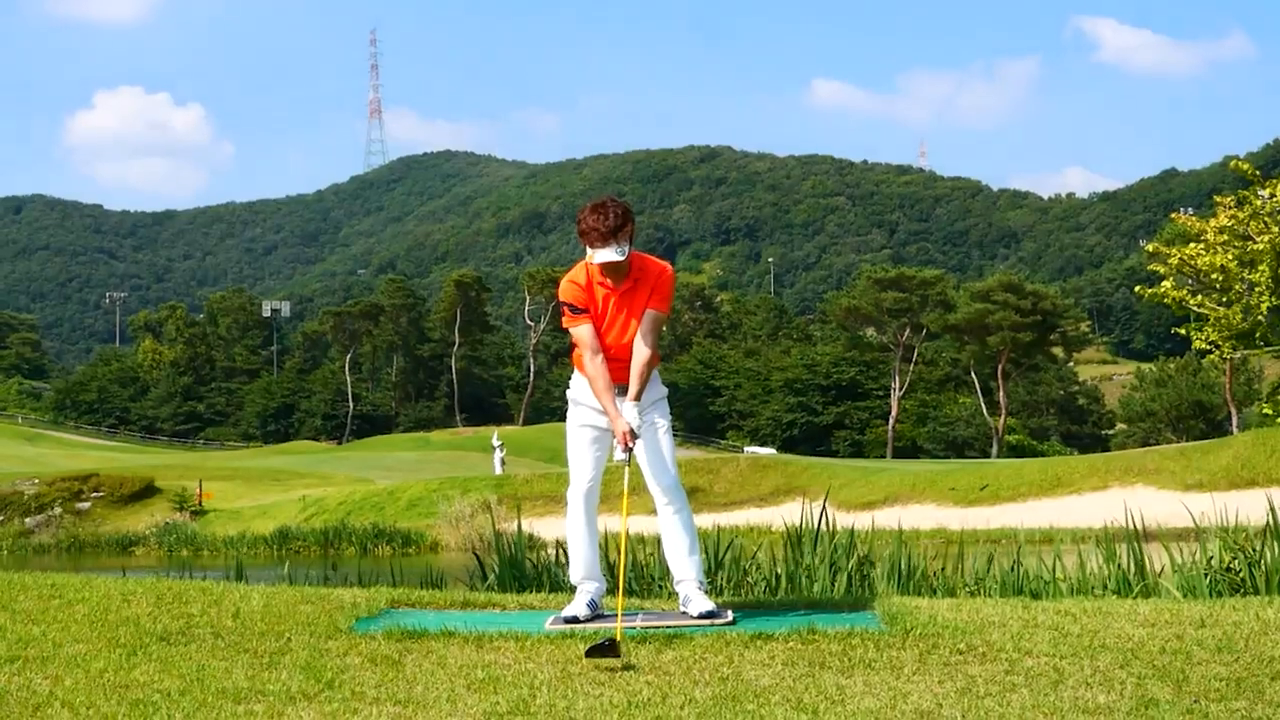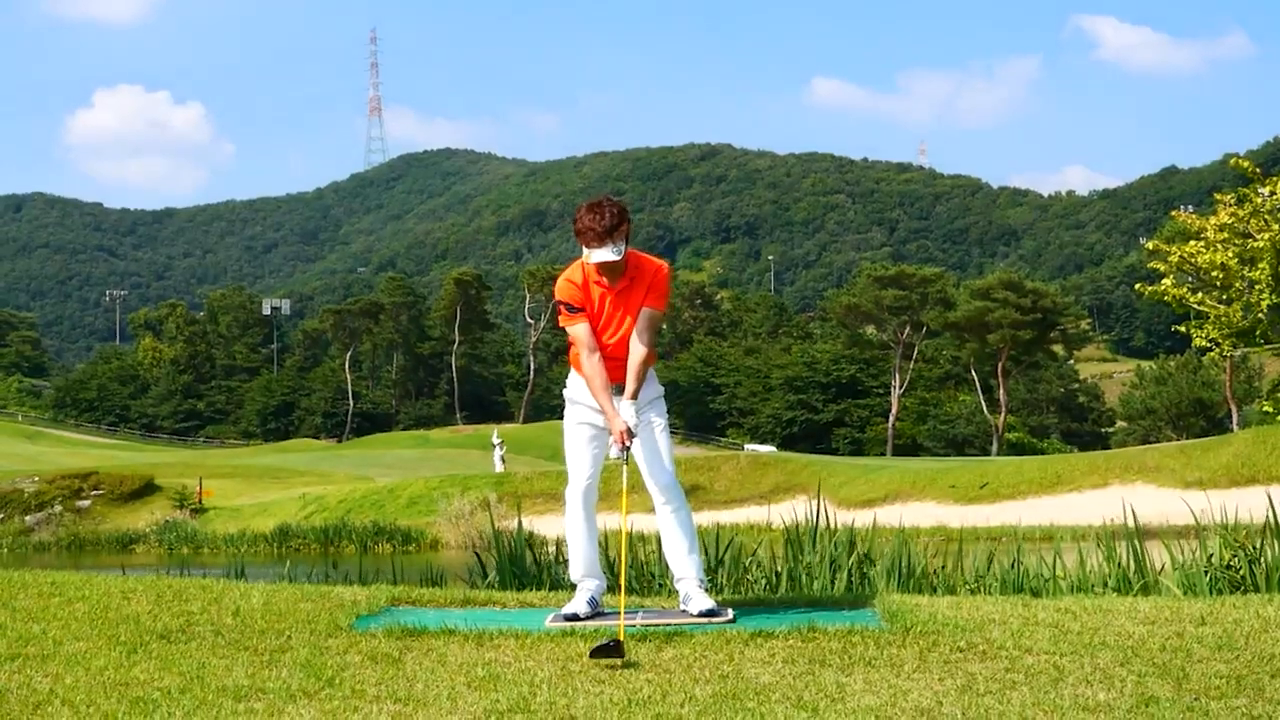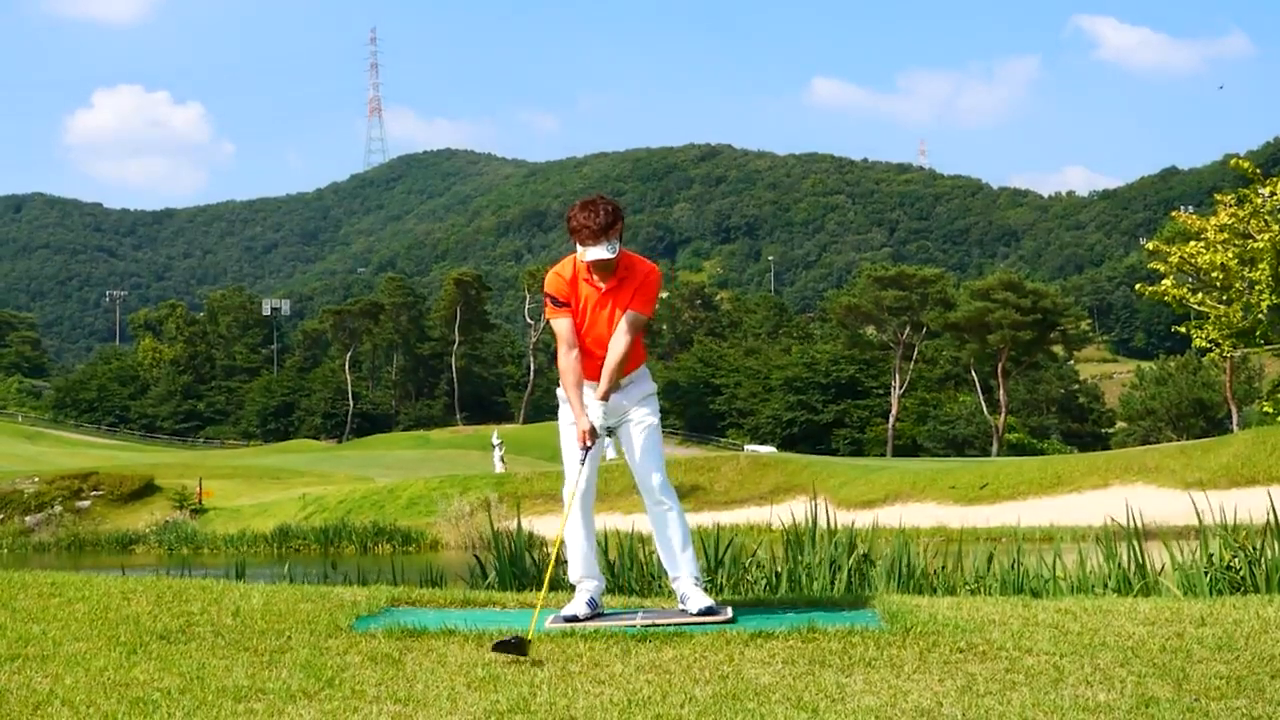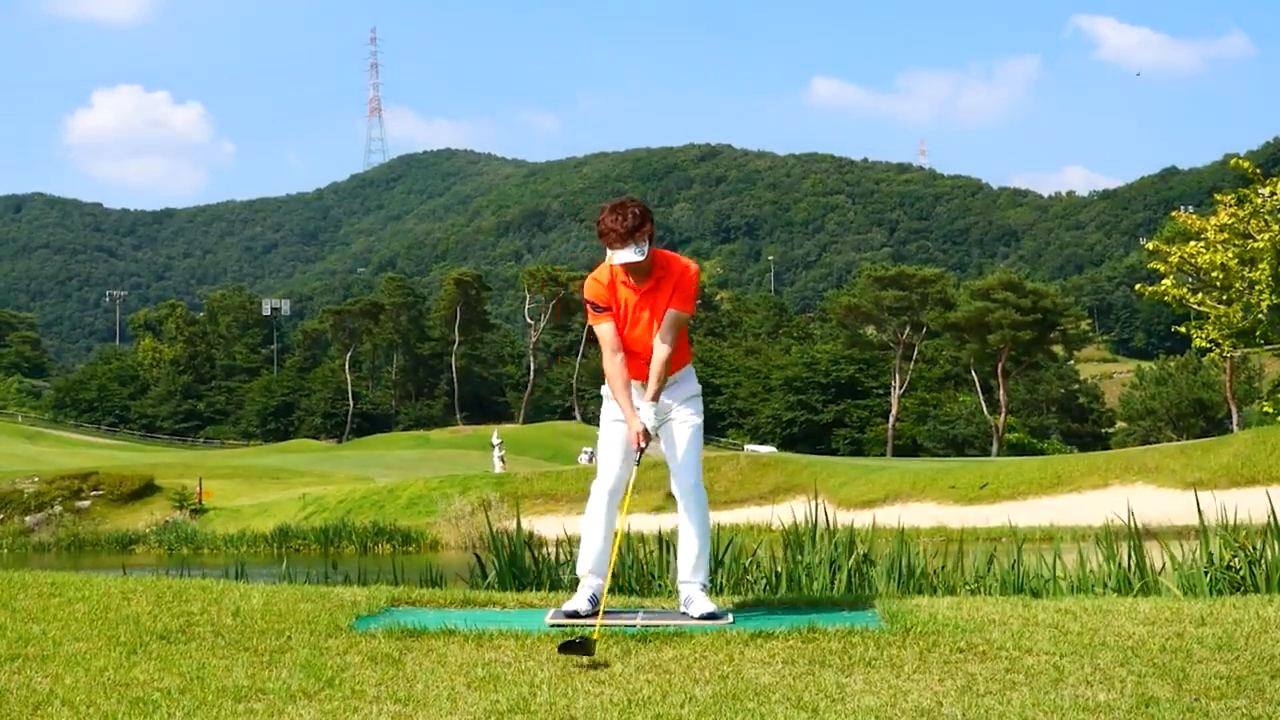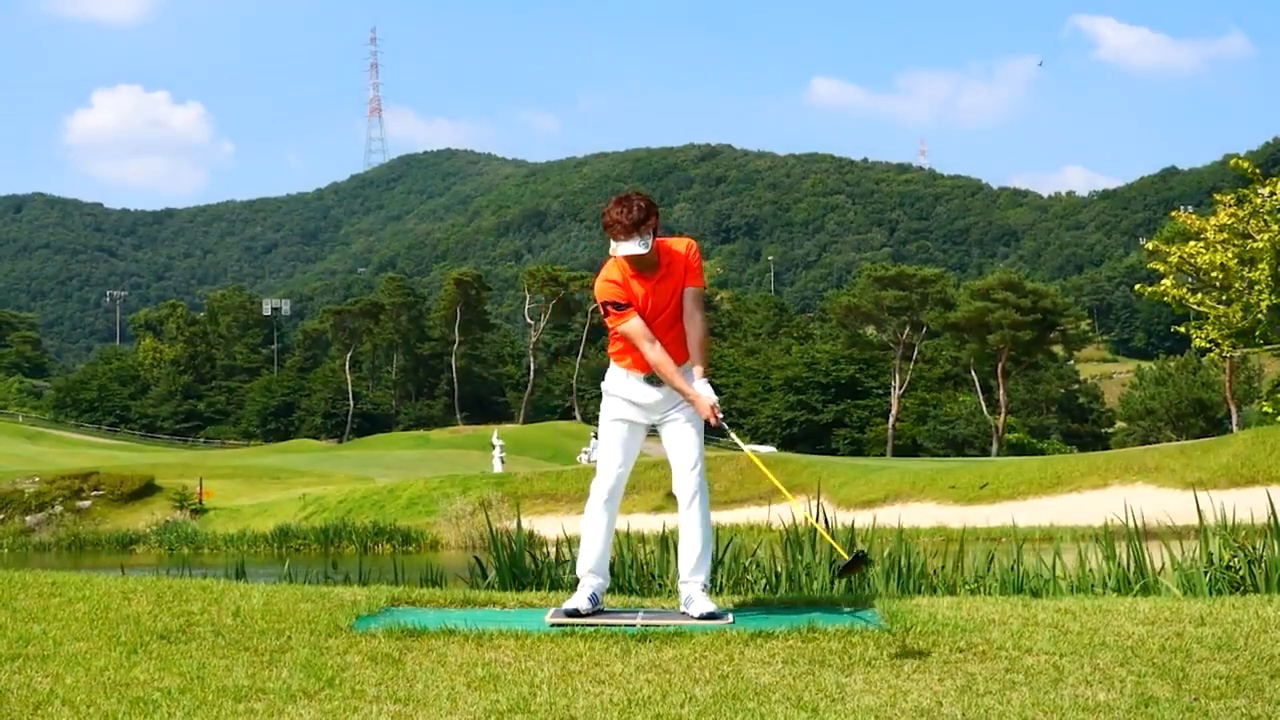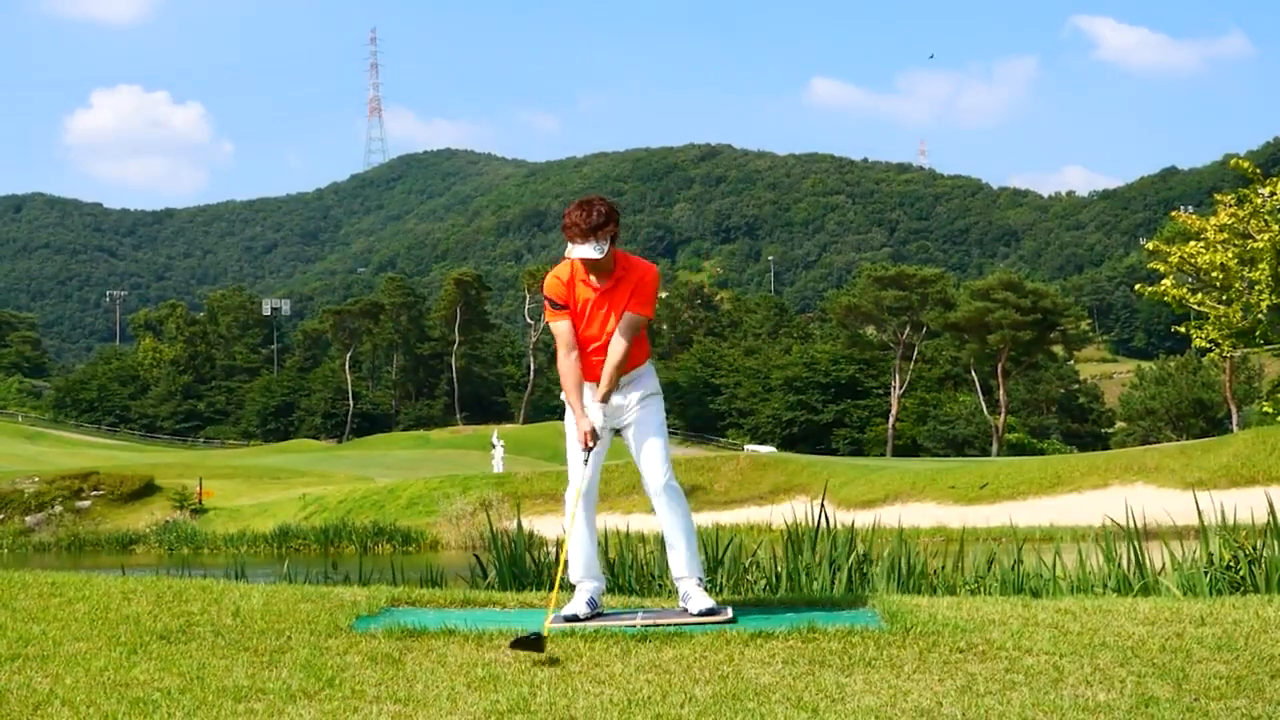
dt=0.5s
person 1, frame 1
left shoulder: (659, 274)
right shoulder: (574, 285)
left elbow: (645, 342)
right elbow: (592, 355)
left wrist: (633, 403)
right wrist: (614, 415)
left hip: (645, 390)
right hip: (590, 392)
left knee: (668, 486)
right knee: (582, 490)
left ankle: (690, 587)
right ankle: (588, 590)
person 1, frame 2
left shoulder: (655, 272)
right shoulder: (570, 284)
left elbow: (641, 340)
right elbow: (589, 354)
left wrist: (629, 402)
right wrist: (611, 416)
left hip: (641, 389)
right hip: (586, 391)
left knee: (666, 486)
right knee: (580, 489)
left ankle: (690, 585)
right ankle: (587, 588)
person 1, frame 3
left shoulder: (646, 274)
right shoulder: (560, 278)
left elbow: (623, 339)
right elbow: (568, 350)
left wrist: (603, 400)
right wrist: (580, 413)
left hip: (632, 386)
right hip: (579, 389)
left knee: (656, 485)
right knee: (577, 491)
left ankle: (687, 584)
right ankle: (587, 588)
person 1, frame 4
left shoulder: (684, 272)
right shoulder: (598, 284)
left elbow: (667, 341)
right elbow: (613, 354)
left wrist: (653, 403)
right wrist: (630, 416)
left hip: (677, 386)
right hip: (623, 388)
left knee: (688, 485)
right knee: (605, 486)
left ankle: (692, 588)
right ankle: (590, 585)
person 1, frame 5
left shoulder: (686, 252)
right shoulder: (609, 282)
left elbow: (692, 316)
right elbow: (648, 345)
left wrist: (701, 381)
right wrist: (692, 397)
left hip: (683, 383)
right hip: (627, 385)
left knee: (691, 483)
right knee: (607, 483)
left ankle: (693, 588)
right ankle: (591, 584)
person 1, frame 6
left shoulder: (644, 274)
right shoulder: (558, 281)
left elbow: (622, 342)
right elbow: (568, 353)
left wrist: (603, 404)
right wrist: (580, 414)
left hip: (636, 385)
right hip: (583, 389)
left knee: (661, 482)
right knee: (580, 489)
left ankle: (689, 584)
right ankle: (587, 588)
